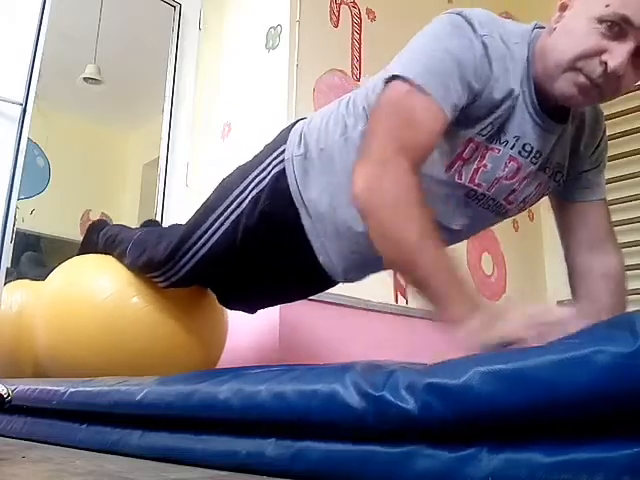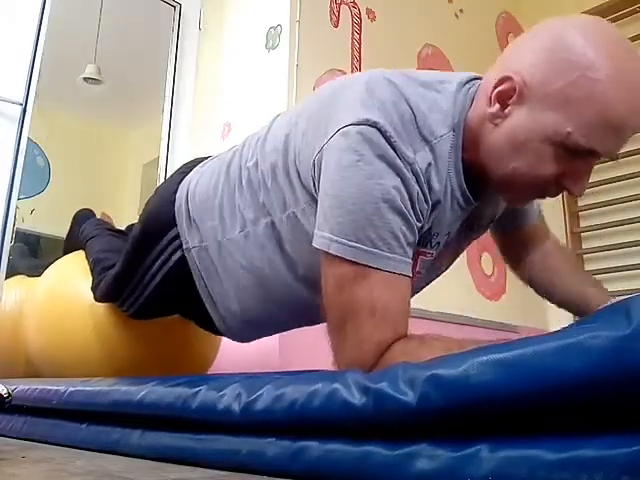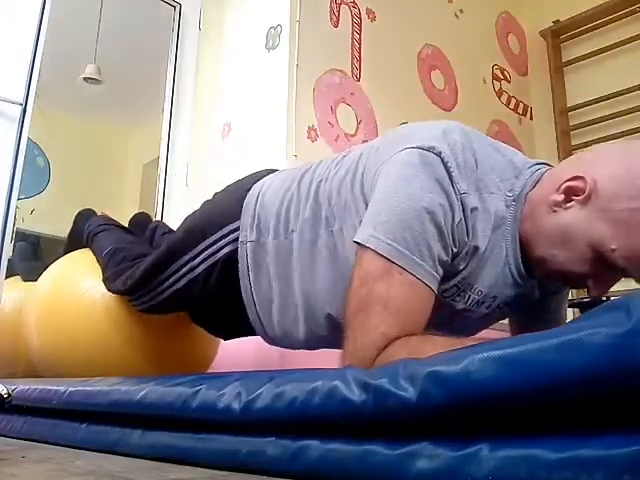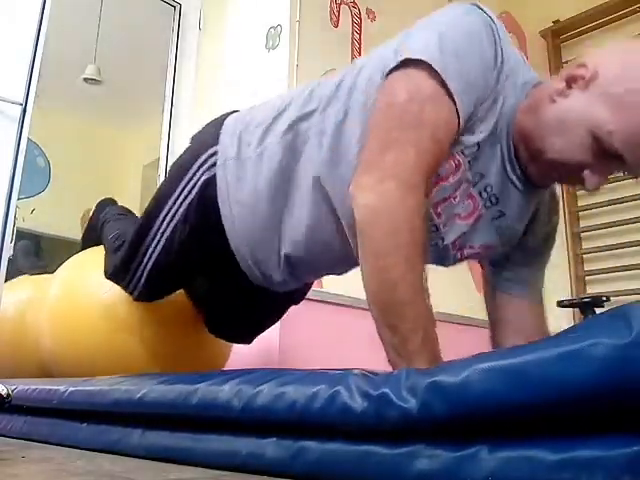
dt=1s
person 1, frame 1
left shoulder: (586, 132)
left elbow: (595, 253)
right elbow: (377, 172)
right wrist: (475, 314)
right hip: (297, 186)
left knee: (233, 294)
right knee: (171, 265)
left ankle: (159, 236)
right ankle: (110, 237)
person 1, frame 2
left shoulder: (509, 148)
right shoulder: (380, 137)
left elbow: (532, 248)
right elbow: (367, 362)
right hip: (197, 228)
left knee: (203, 322)
right knee: (124, 294)
left ankle: (109, 234)
right ankle: (90, 233)
person 1, frame 3
left shoulder: (549, 251)
right shoulder: (442, 172)
right elbow: (370, 359)
left hip: (282, 271)
right hip: (252, 230)
left knee: (201, 315)
right knee: (138, 280)
left ankle: (151, 234)
right ankle: (97, 231)
person 1, frame 4
left shoulder: (532, 211)
left elbow: (521, 347)
right elbow: (383, 192)
right hip: (232, 175)
left knee: (228, 327)
right knee: (142, 283)
right ankle: (112, 223)
